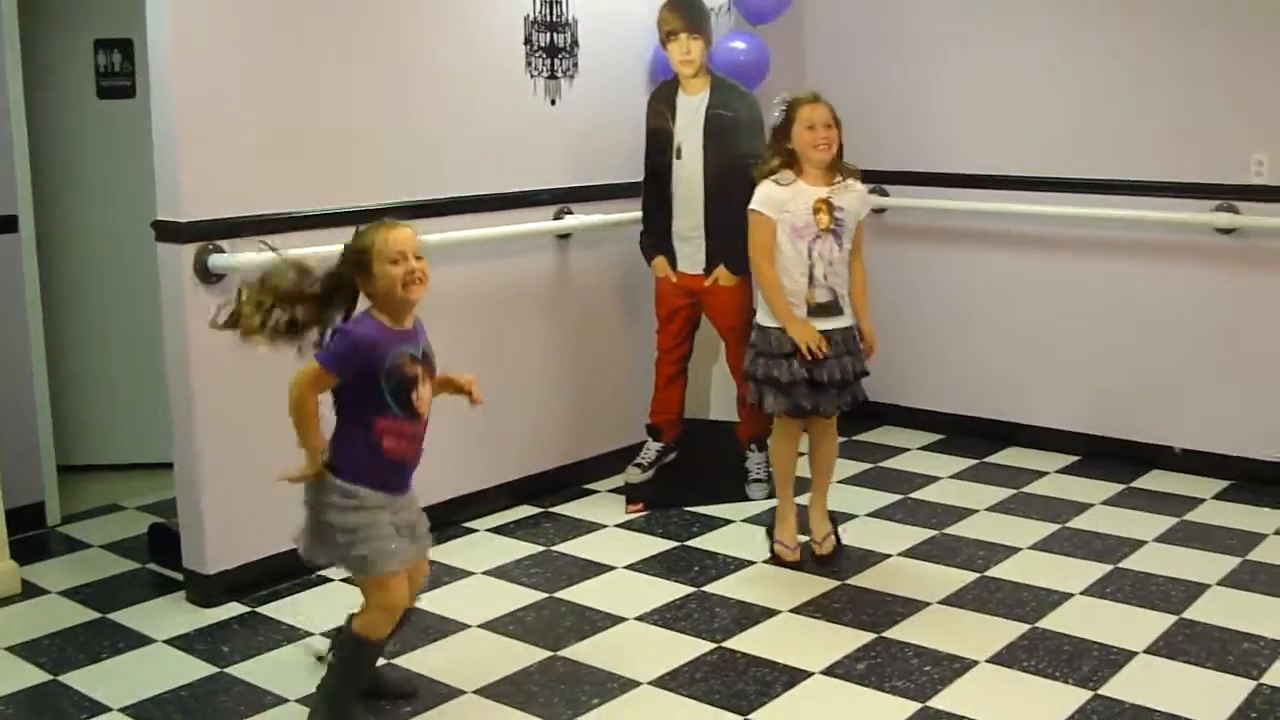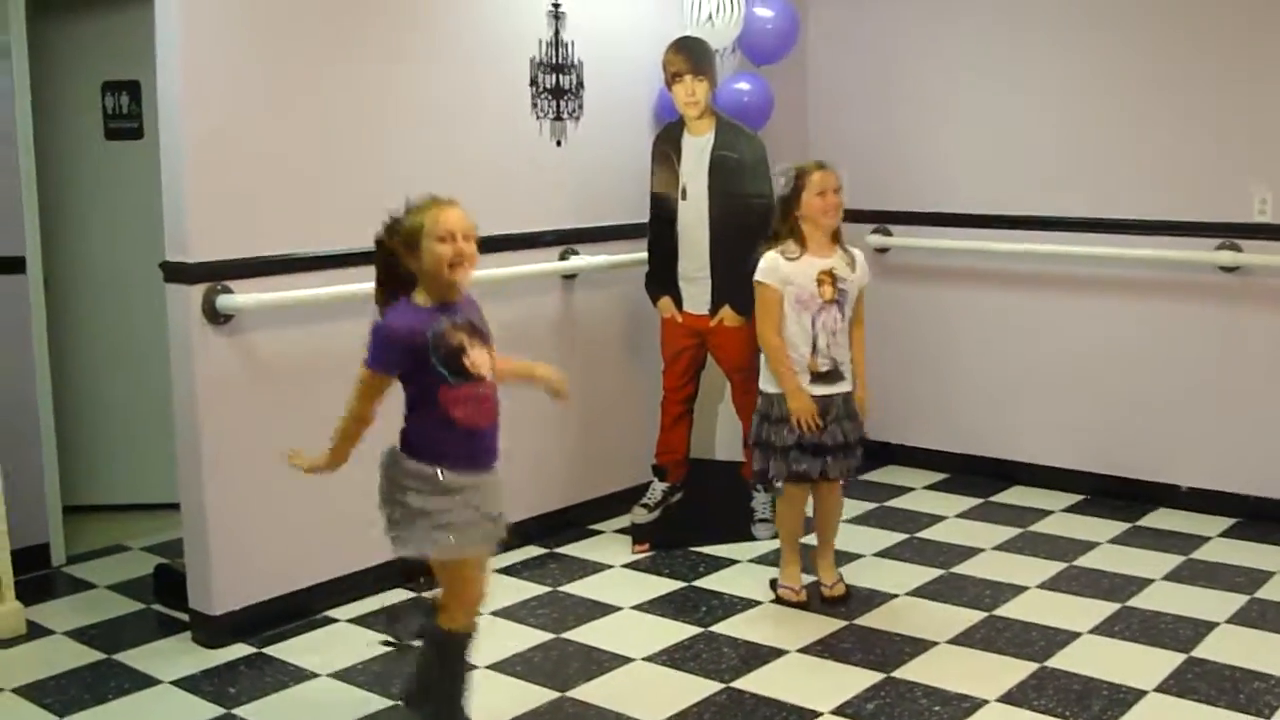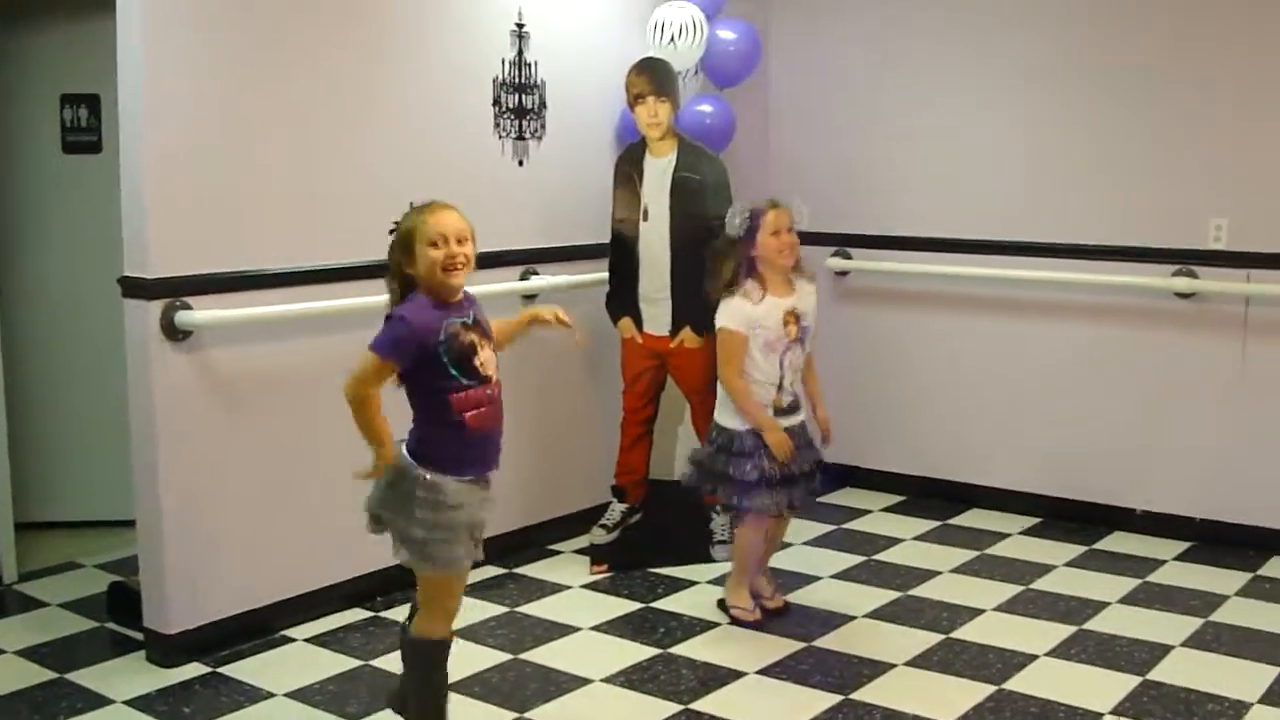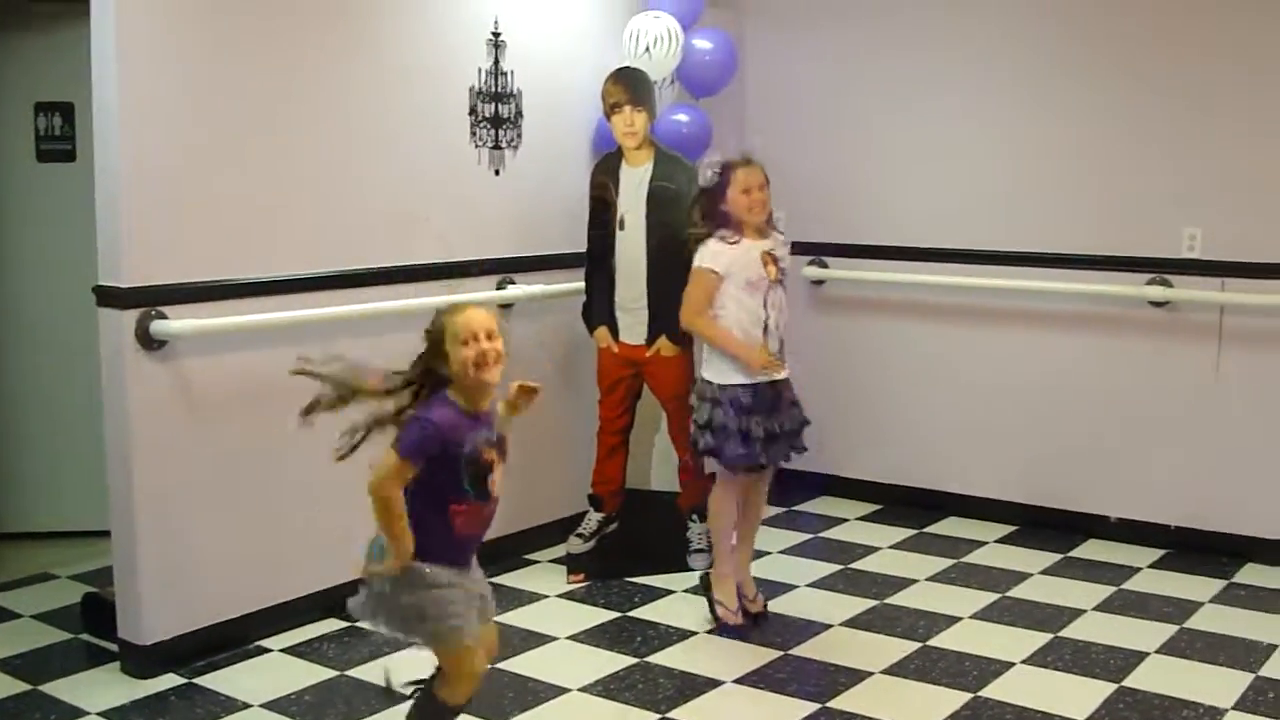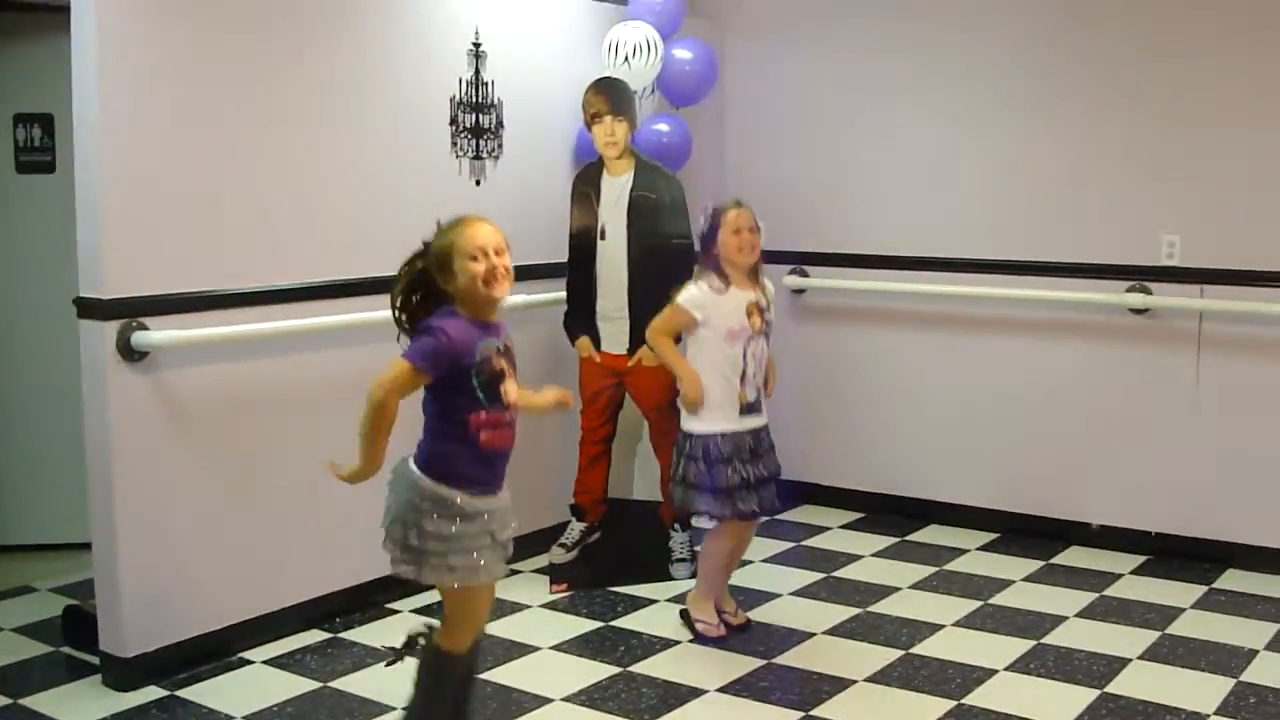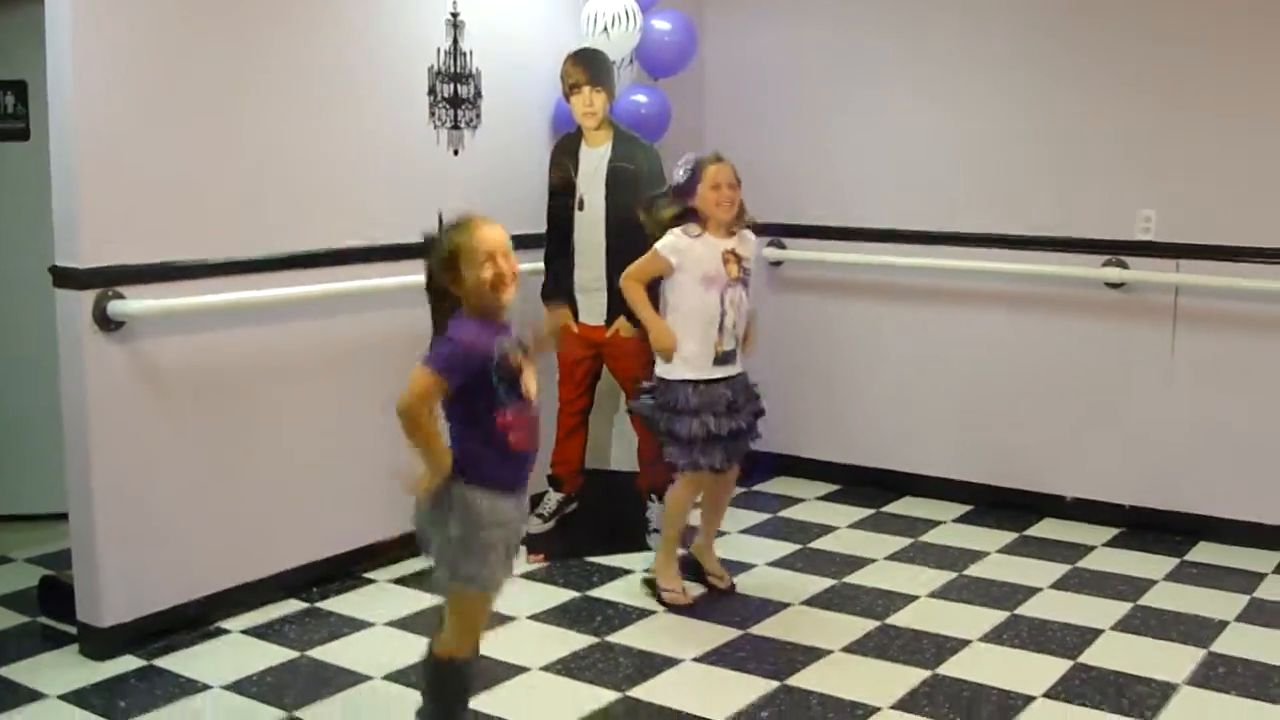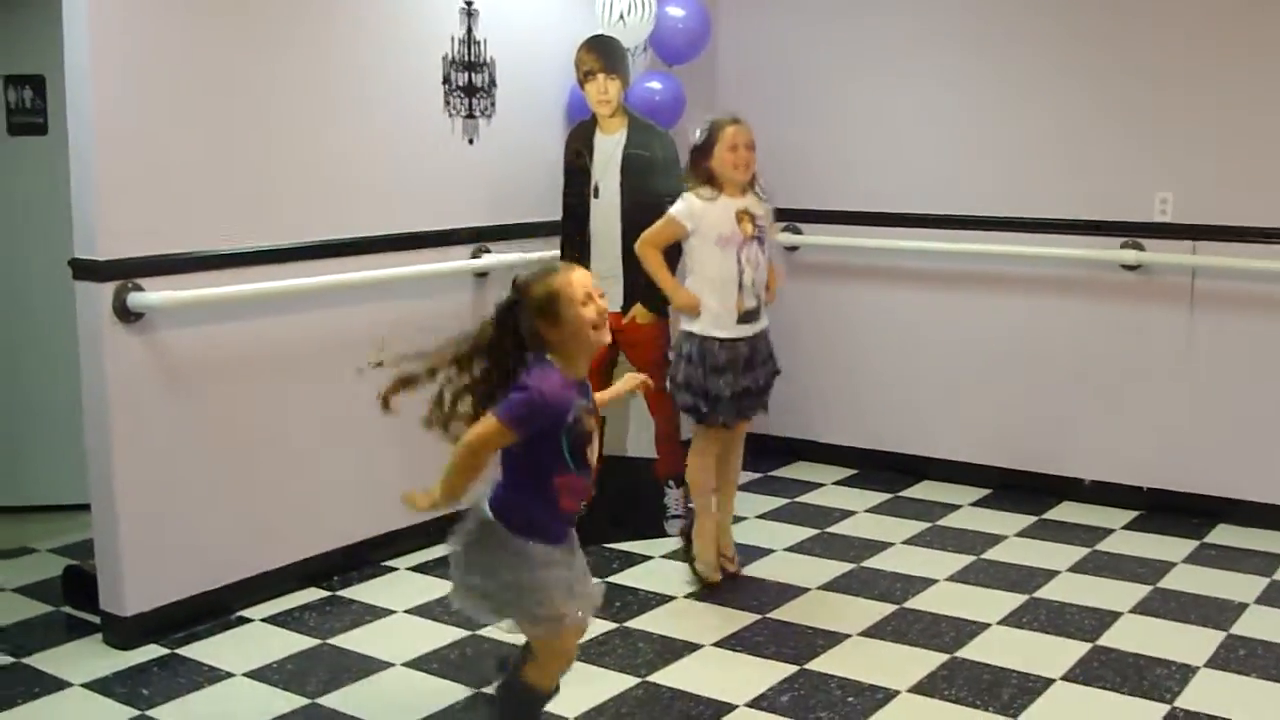
dt=0.3s
person 1, frame 1
left shoulder: (738, 104)
right shoulder: (660, 102)
left elbow: (755, 186)
right elbow: (652, 179)
left wrist: (737, 260)
right wrist: (653, 248)
left hip: (723, 263)
right hip: (672, 262)
left knee: (743, 359)
right knee: (670, 355)
left ankle: (754, 446)
right ankle: (661, 439)
person 1, frame 2
left shoulder: (743, 145)
right shoulder: (665, 144)
left elbow: (761, 229)
right elbow: (658, 222)
left wrist: (742, 301)
right wrist: (658, 290)
left hip: (728, 304)
right hip: (678, 302)
left knee: (749, 399)
right knee: (675, 395)
left ankle: (761, 487)
right ankle: (667, 480)
person 1, frame 3
left shoulder: (705, 167)
right shoulder: (628, 164)
left elbow: (721, 250)
right elbow: (620, 242)
left wrist: (702, 321)
right wrist: (619, 311)
left hip: (689, 326)
right hip: (639, 324)
left knee: (708, 420)
right knee: (635, 416)
left ankle: (719, 509)
right ankle: (626, 500)
person 1, frame 4
left shoulder: (680, 176)
right shoulder: (603, 174)
left elbow: (697, 257)
right elbow: (595, 252)
left wrist: (677, 329)
right wrist: (595, 319)
left hip: (665, 333)
right hip: (614, 331)
left knee: (684, 430)
right knee: (611, 425)
left ankle: (695, 517)
right ankle: (603, 509)
person 1, frame 5
left shoulder: (662, 186)
right shoulder: (585, 184)
left elbow: (680, 268)
right elbow: (577, 261)
right wrist: (576, 329)
left hip: (647, 343)
right hip: (596, 342)
left knee: (665, 438)
right knee: (593, 435)
left ankle: (677, 527)
right ankle: (585, 519)
person 1, frame 6
left shoulder: (640, 156)
right shoulder: (564, 153)
left elbow: (655, 237)
right elbow: (555, 232)
left wrist: (637, 310)
right wrist: (553, 299)
left hip: (624, 313)
right hip: (572, 312)
right knee: (570, 406)
left ankle: (654, 496)
right ankle: (562, 490)
person 1, frame 7
left shoulder: (655, 143)
right shoulder: (578, 141)
right elbow: (571, 219)
left wrist: (654, 295)
left hip: (640, 299)
left knee: (659, 395)
right knee: (587, 393)
left ankle: (672, 483)
person 2, frame 1
left shoulder: (413, 329)
right shoulder: (363, 336)
right elbow: (302, 390)
left wrist: (449, 382)
right wrist: (316, 455)
left hip: (391, 488)
right hip: (355, 493)
left knee: (413, 584)
right knee: (389, 599)
left ankle: (355, 673)
person 2, frame 2
left shoulder: (466, 306)
right shoulder: (405, 322)
right elbow: (365, 398)
left wrist: (530, 371)
right wrist: (333, 457)
left hip: (474, 473)
right hip: (432, 476)
left knee: (462, 592)
right knee: (464, 595)
person 2, frame 3
left shoulder: (466, 302)
right shoulder: (412, 320)
right elbow: (359, 386)
left wrist: (531, 315)
right wrist: (384, 453)
left hip: (469, 477)
right hip: (434, 480)
left knee: (440, 598)
right knee: (439, 605)
person 2, frame 4
left shoulder: (482, 409)
right shoulder: (438, 420)
right elbow: (384, 482)
left wrist: (509, 409)
right wrist: (401, 551)
left hip: (455, 560)
right hip: (422, 567)
left knee: (485, 650)
right knee: (468, 670)
person 2, frame 5
left shoulder: (491, 327)
right shoulder: (449, 334)
right elbow: (384, 393)
left wrist: (537, 400)
right wrist: (369, 463)
left hip: (480, 496)
right hip: (444, 497)
left knee: (476, 614)
right knee: (466, 620)
person 2, frame 6
left shoulder: (494, 324)
right shoulder: (465, 337)
right elbow: (411, 403)
right wrist: (440, 464)
left hip: (503, 492)
right hip: (473, 498)
left knee: (471, 620)
right knee: (464, 627)
person 2, frame 7
left shoulder: (573, 380)
right shoulder: (544, 390)
right elbow: (476, 444)
left wrist: (616, 392)
right wrist: (445, 497)
left hip: (549, 536)
right hip: (517, 541)
left knee: (570, 627)
right knee: (559, 650)
person 3, frame 1
left shoulder: (853, 193)
right shoulder: (772, 193)
left elbow: (854, 262)
right elbow: (761, 265)
left wrist: (864, 320)
right wrist: (793, 323)
left hip: (835, 328)
right hip: (783, 329)
left knee: (826, 420)
right knee: (788, 419)
left ankle: (819, 511)
right ankle: (784, 515)
person 3, frame 2
left shoulder: (853, 261)
right shoulder: (777, 262)
left elbow: (856, 325)
right elbow: (767, 334)
left wrist: (859, 382)
right wrist: (794, 393)
left hip: (834, 391)
right hip: (787, 394)
left knee: (832, 480)
right knee: (796, 484)
left ankle: (827, 562)
right ankle: (790, 566)
person 3, frame 3
left shoulder: (805, 292)
right shoulder: (739, 304)
right elbow: (729, 374)
left wrist: (818, 408)
right wrist: (766, 427)
left hip: (789, 423)
right hip: (745, 427)
left knee: (782, 511)
right knee: (758, 513)
left ankle: (759, 577)
right ankle: (737, 589)
person 3, frame 4
left shoulder: (775, 243)
right shoulder: (717, 252)
right elbow: (691, 315)
left wrist: (777, 350)
right wrist: (742, 351)
left hip: (772, 382)
right hip: (730, 384)
left knee: (761, 477)
right knee: (734, 477)
left ankle: (742, 571)
right ankle: (721, 574)
person 3, frame 5
left shoulder: (763, 289)
right shoulder: (703, 293)
right elbow: (655, 333)
left wrist: (769, 367)
right wrist: (686, 374)
left hip: (752, 425)
right hip: (711, 427)
left knee: (749, 517)
right knee: (730, 518)
left ankle: (718, 592)
right ankle: (700, 600)
person 3, frame 6
left shoulder: (745, 243)
right shoulder: (681, 244)
right elbow: (630, 280)
left wrist: (747, 324)
right wrist: (657, 327)
left hip: (730, 376)
right hip: (685, 378)
left knee: (728, 471)
right knee: (693, 473)
left ankle: (703, 549)
right ankle: (665, 560)
person 3, frame 7
left shoulder: (759, 205)
right shoulder: (695, 206)
right elbow: (646, 246)
left wrist: (770, 276)
right wrist: (675, 291)
left hip: (752, 336)
right hip: (708, 338)
left knee: (737, 431)
right knee: (710, 434)
left ankle: (722, 526)
right ankle: (702, 529)
